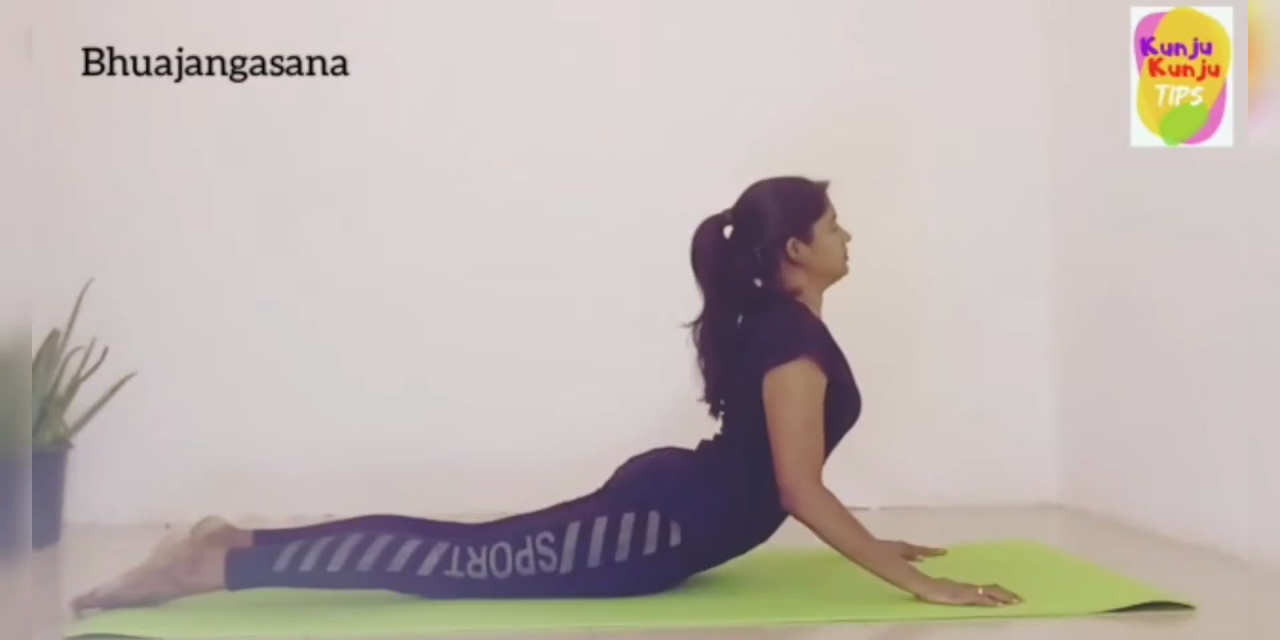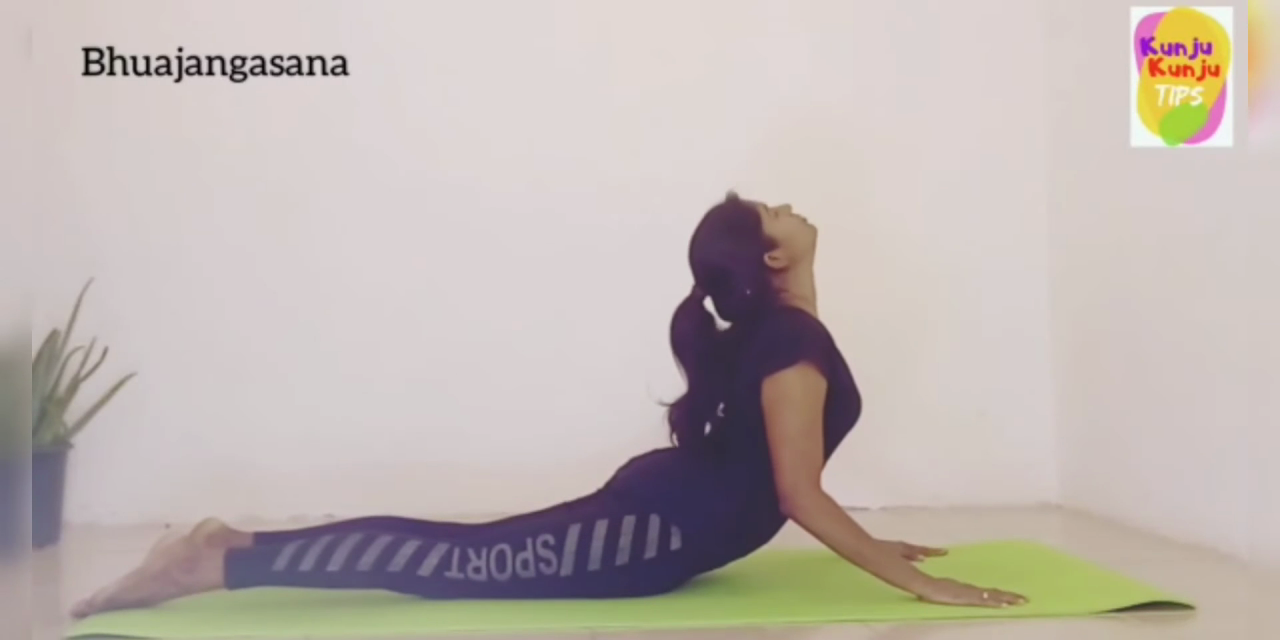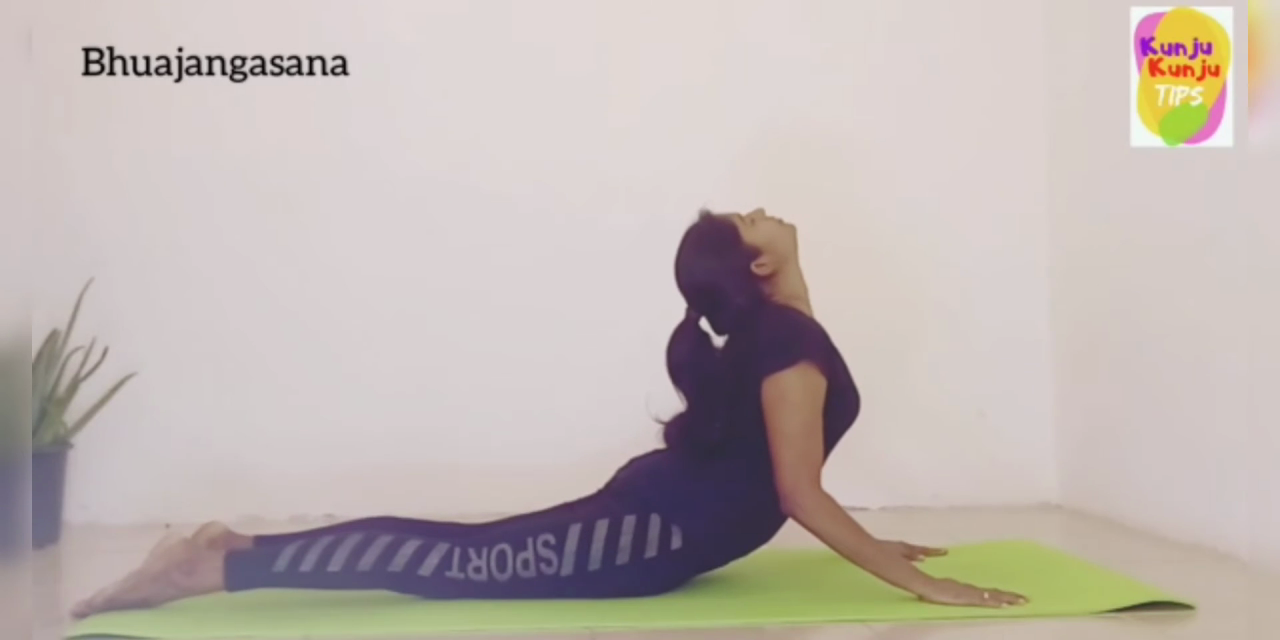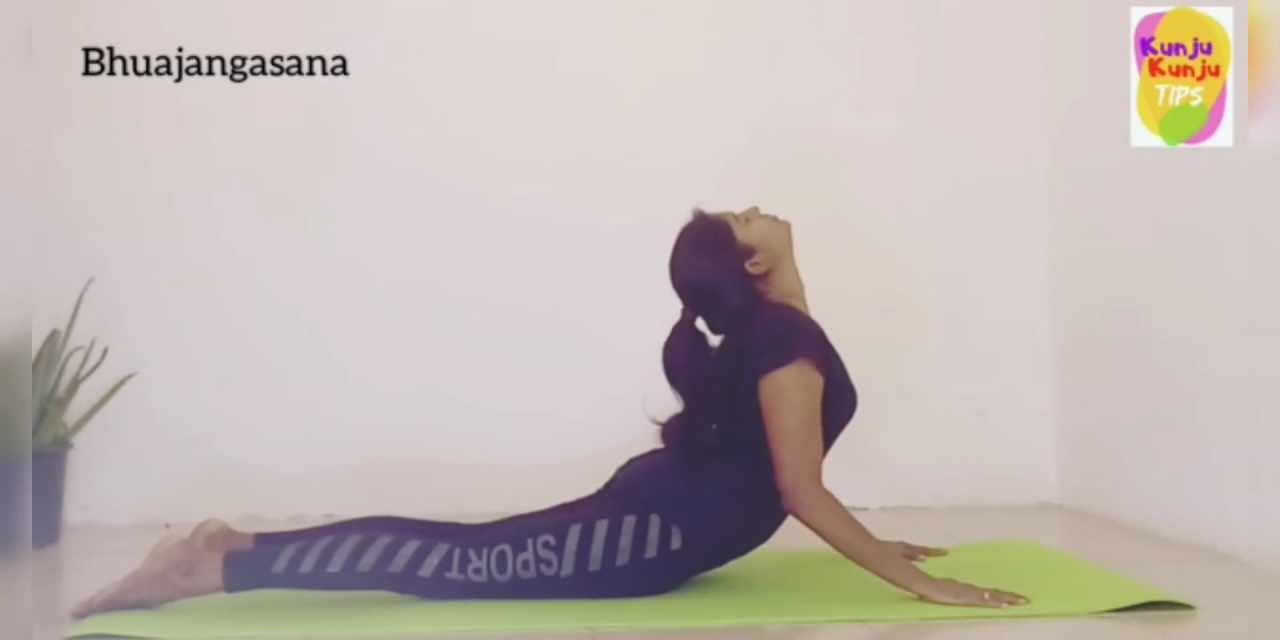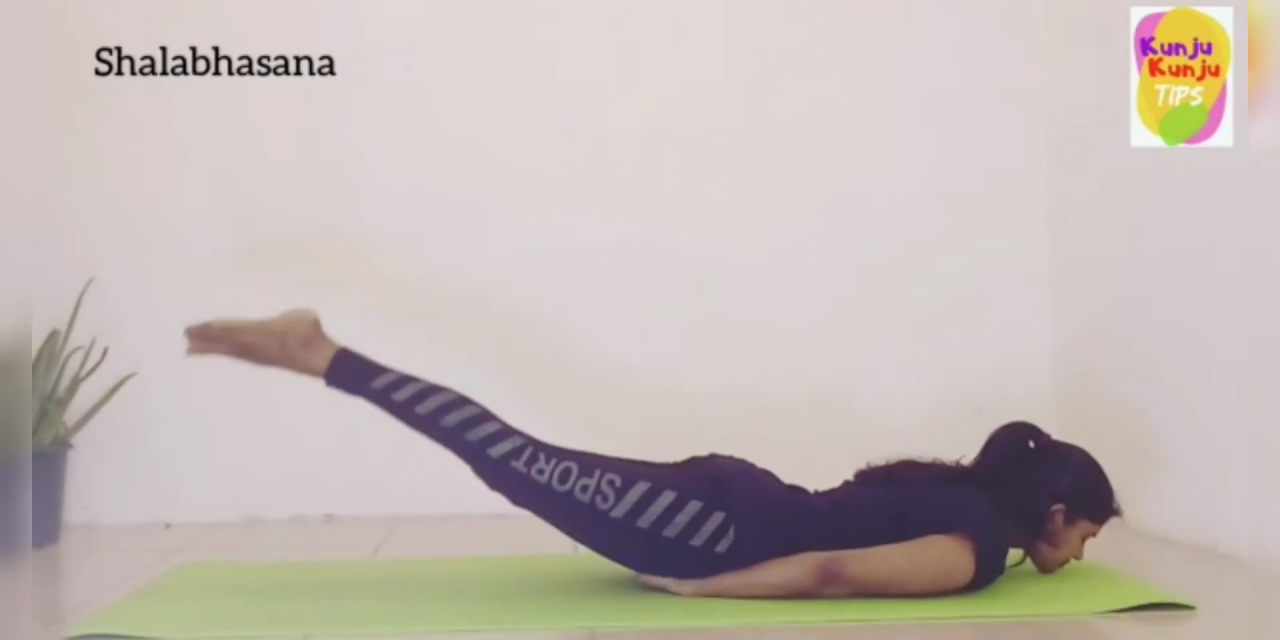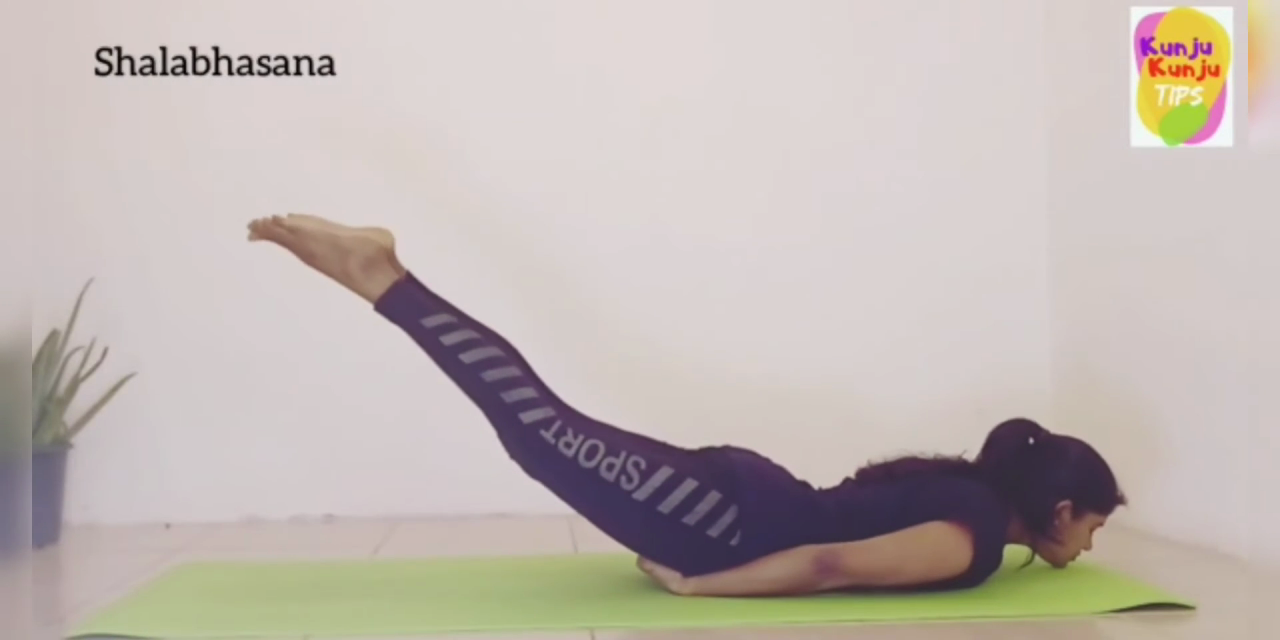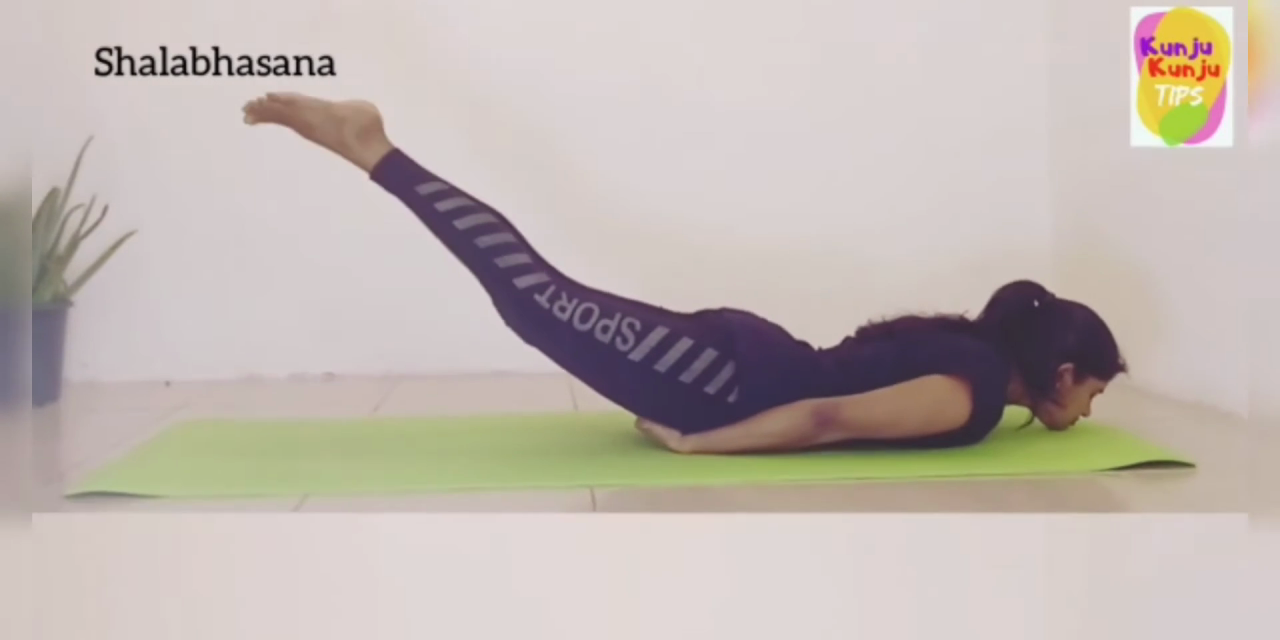
dt=0.7s
person 1, frame 1
left shoulder: (771, 322)
right shoulder: (794, 337)
left elbow: (783, 473)
right elbow: (801, 492)
left wrist: (864, 544)
right wrist: (913, 582)
left hip: (664, 497)
right hip: (667, 523)
left knee: (465, 544)
right knee: (460, 565)
left ankle: (238, 543)
right ankle: (209, 570)
person 1, frame 2
left shoulder: (770, 331)
right shoulder: (794, 343)
left elbow: (779, 475)
right elbow: (800, 496)
left wrist: (871, 544)
right wrist: (914, 581)
left hip: (660, 501)
right hip: (660, 531)
left knee: (462, 547)
right knee: (462, 565)
left ankle: (237, 542)
right ankle: (211, 568)
person 1, frame 3
left shoulder: (767, 332)
right shoulder: (790, 343)
left elbow: (779, 478)
right elbow: (801, 496)
left wrist: (870, 544)
right wrist: (915, 581)
left hip: (656, 505)
right hip: (658, 531)
left knee: (457, 545)
right knee: (456, 566)
left ankle: (240, 546)
right ankle: (207, 569)
person 1, frame 4
left shoulder: (770, 330)
right shoulder: (785, 340)
left elbow: (775, 474)
right elbow: (802, 494)
left wrist: (876, 546)
right wrist: (917, 582)
left hip: (655, 504)
right hip: (657, 535)
left knee: (453, 547)
right knee: (455, 566)
left ankle: (238, 545)
right ankle: (208, 572)
person 1, frame 5
left shoulder: (971, 497)
right shoulder: (977, 548)
right elbow: (832, 570)
right wrist: (697, 589)
left hip: (727, 503)
right hip: (720, 528)
left knee: (521, 463)
right knee: (514, 460)
left ankle: (317, 348)
right ankle: (314, 352)
person 1, frame 6
left shoulder: (969, 486)
right shoulder: (974, 541)
right elbow: (829, 564)
right wrist: (693, 585)
left hip: (740, 495)
right hip: (730, 522)
left knee: (549, 427)
right knee: (542, 429)
left ankle: (384, 276)
right ankle: (381, 281)
person 1, frame 7
left shoulder: (966, 344)
right shoulder: (970, 397)
right elbow: (827, 420)
right wrist: (692, 443)
left hip: (740, 357)
right hip: (734, 385)
left knee: (543, 297)
right knee: (534, 294)
left ankle: (370, 146)
right ankle: (370, 147)
